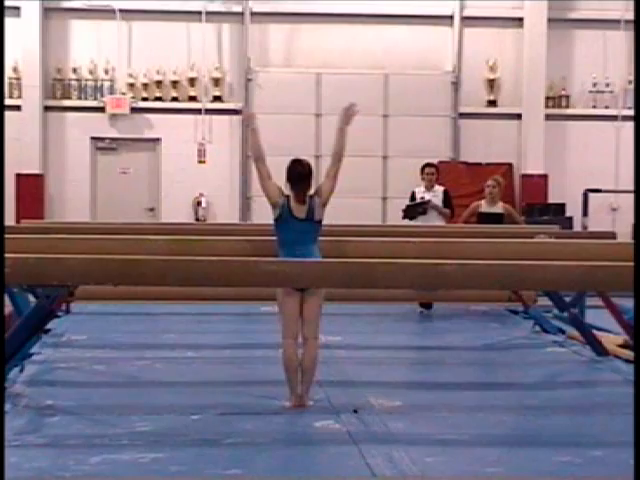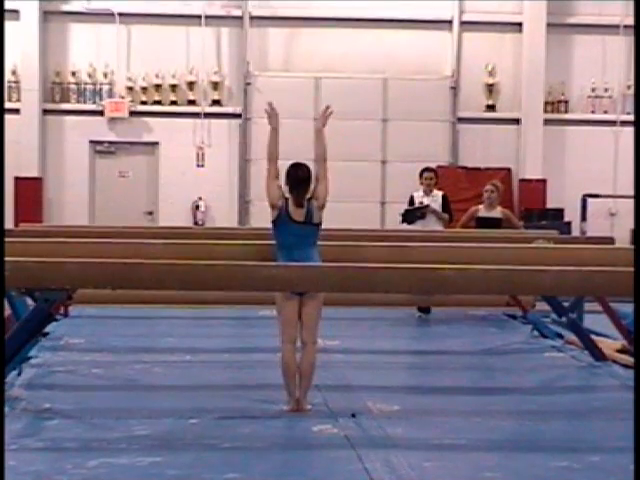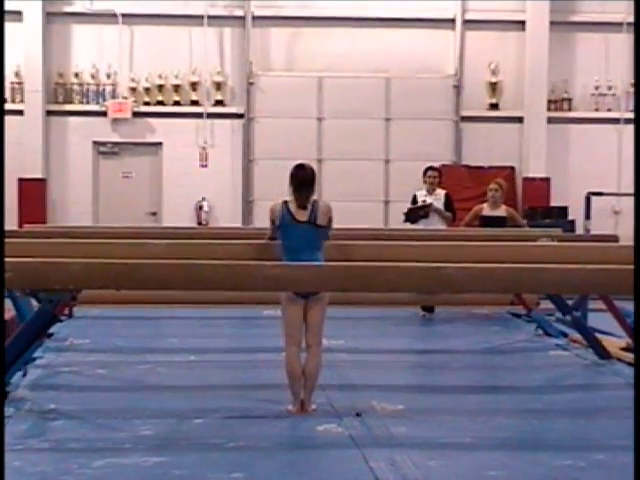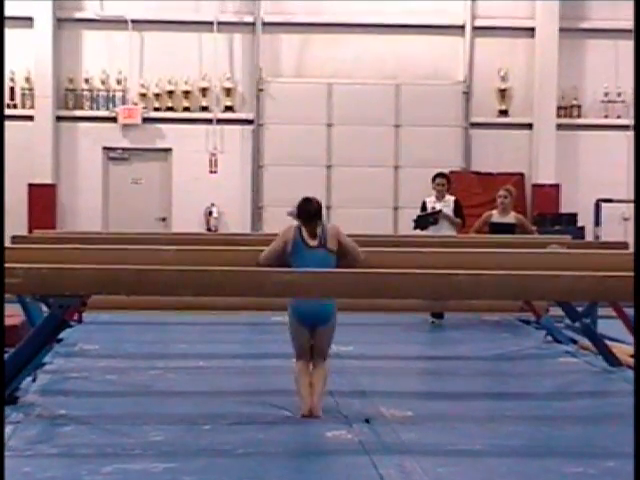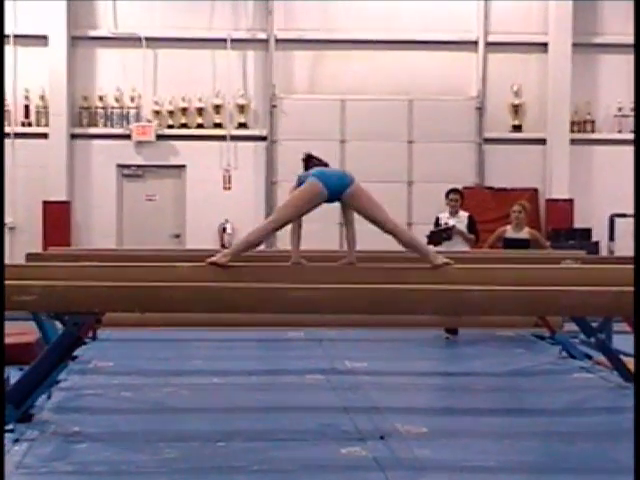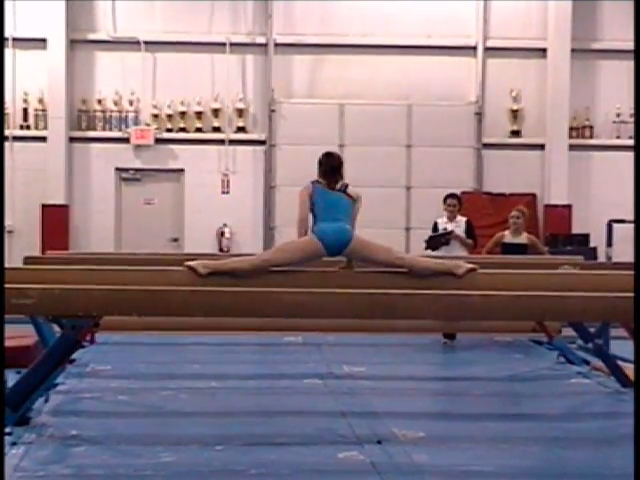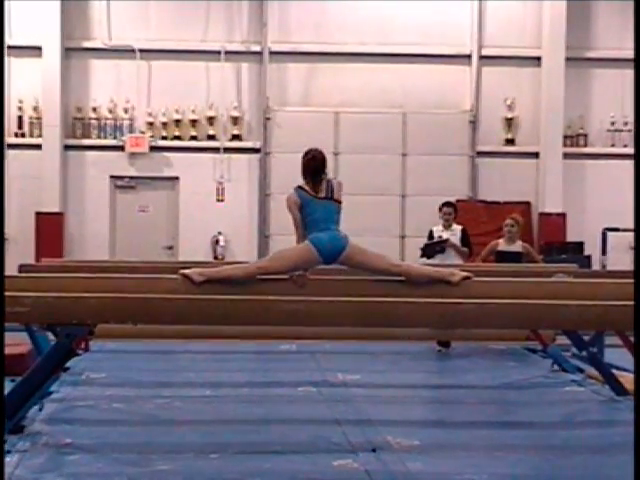
dt=0.7s
person 1, frame 1
left shoulder: (279, 203)
right shoulder: (319, 203)
left elbow: (259, 163)
right elbow: (336, 162)
left wrist: (253, 129)
right wrist: (342, 126)
left knee: (290, 338)
right knee: (311, 337)
left ankle: (294, 396)
right ankle: (304, 395)
person 1, frame 2
left shoulder: (278, 206)
right shoulder: (317, 206)
left elbow: (271, 164)
right elbow: (321, 165)
left wrist: (274, 127)
right wrist: (319, 130)
left knee: (288, 342)
right knee: (309, 342)
left ankle: (292, 399)
right ankle: (303, 399)
person 1, frame 3
left shoulder: (278, 210)
right shoulder: (323, 209)
left knee: (292, 345)
right knee: (314, 345)
left ankle: (296, 402)
right ankle: (307, 401)
person 1, frame 4
left shoulder: (291, 234)
right shoulder: (332, 232)
left elbow: (264, 260)
right elbow: (357, 258)
left hip: (300, 306)
right hip: (326, 306)
left knee: (302, 360)
right knee: (320, 361)
left ankle: (306, 405)
right ankle: (316, 405)
person 1, frame 5
left shoulder: (301, 181)
right shoulder: (337, 172)
left elbow: (296, 223)
right elbow: (349, 222)
left wrist: (295, 255)
right wrist: (351, 256)
left hip: (319, 184)
right hip: (344, 180)
left knee: (272, 223)
right knee: (390, 225)
left ankle: (226, 254)
right ankle: (433, 256)
person 1, frame 6
left shoulder: (308, 190)
right shoulder: (353, 194)
left elbow: (302, 221)
left wrist: (301, 255)
right wrist: (350, 259)
left hip: (321, 237)
right hip: (345, 237)
left knee: (264, 260)
right knee: (401, 260)
left ankle: (207, 266)
right ankle: (454, 266)
person 1, frame 7
left shoulder: (294, 197)
right shoulder: (336, 187)
left elbow: (300, 234)
left wrist: (300, 266)
left hip: (316, 246)
right hip: (340, 243)
left knee: (259, 267)
right knee: (395, 267)
left ankle: (202, 274)
right ankle: (450, 274)
person 2, frame 1
left shoulder: (443, 192)
right shoulder: (415, 193)
left elbow: (450, 214)
right elbow: (410, 215)
left wrist: (435, 206)
right wrist: (419, 209)
right ankle: (424, 301)
person 2, frame 2
left shoulder: (442, 196)
right shoulder: (414, 196)
left elbow: (449, 219)
right elbow: (408, 220)
left wrist: (434, 211)
right wrist: (417, 213)
right ankle: (422, 306)
person 2, frame 3
left shoulder: (445, 195)
right shoulder: (417, 196)
left elbow: (452, 217)
right elbow: (411, 219)
left wrist: (437, 210)
right wrist: (420, 212)
left ankle: (429, 306)
right ankle: (426, 306)
person 2, frame 4
left shoulder: (454, 201)
right shoulder: (426, 202)
left elbow: (461, 223)
left wrist: (446, 216)
left ankle: (438, 312)
right ankle: (436, 312)
person 2, frame 5
left shoulder: (468, 217)
right shoulder: (440, 218)
left elbow: (475, 239)
right elbow: (434, 241)
left wrist: (460, 232)
right wrist: (442, 235)
left ankle: (452, 328)
right ankle: (449, 328)
person 2, frame 6
left shoulder: (466, 222)
right shoulder: (438, 223)
left elbow: (473, 244)
left wrist: (458, 237)
left ankle: (450, 332)
right ankle: (447, 332)
person 2, frame 7
left shoulder: (461, 230)
right shoulder: (433, 231)
left elbow: (468, 253)
right elbow: (427, 254)
left wrist: (454, 245)
right wrist: (435, 249)
left ankle: (444, 340)
right ankle: (442, 340)
